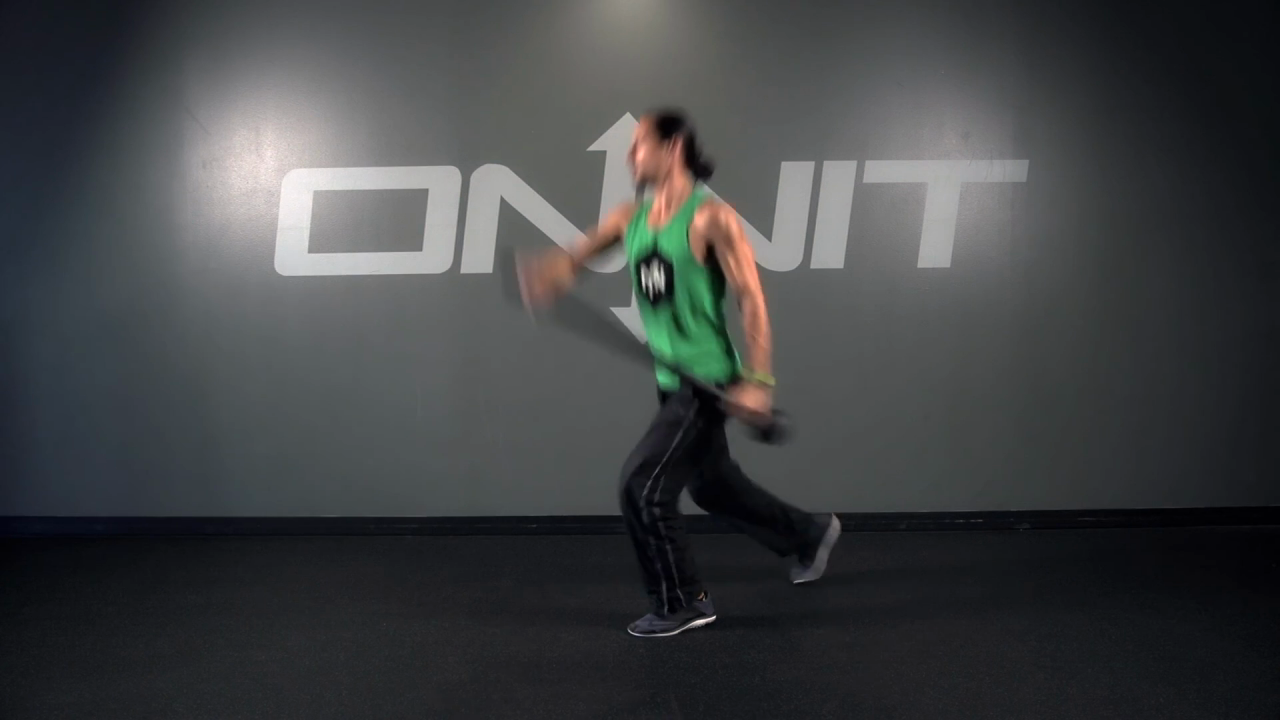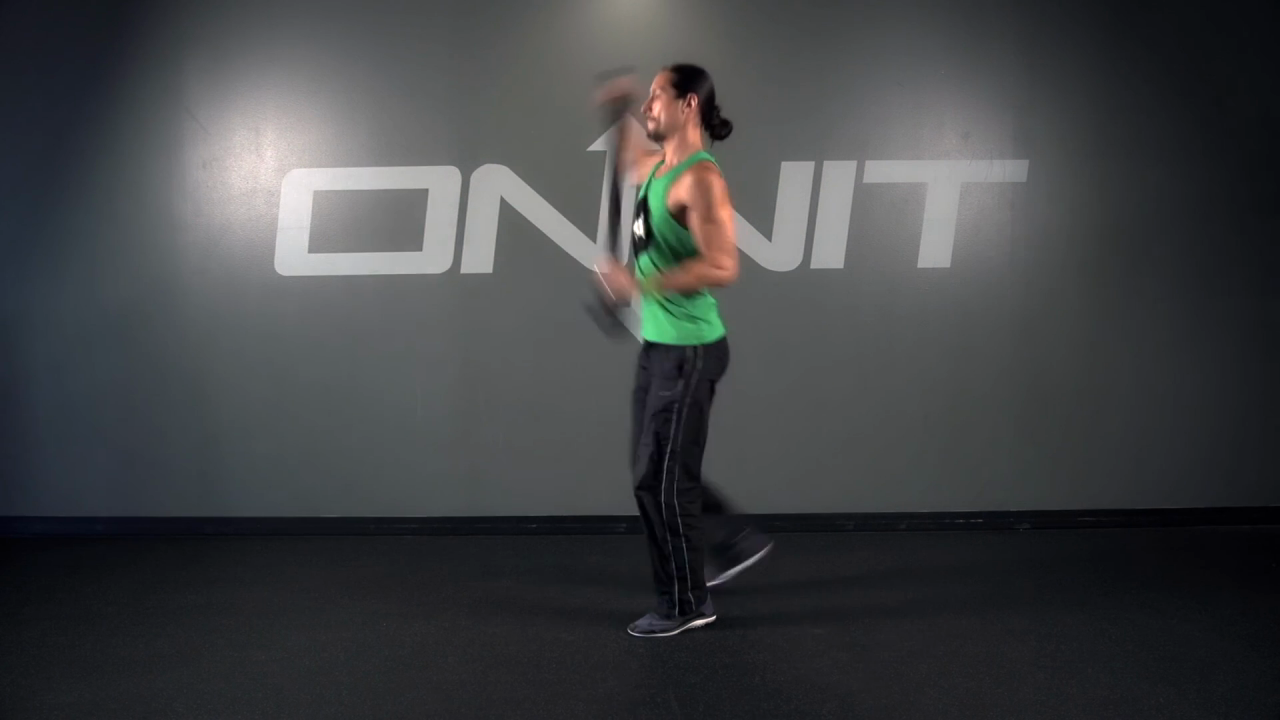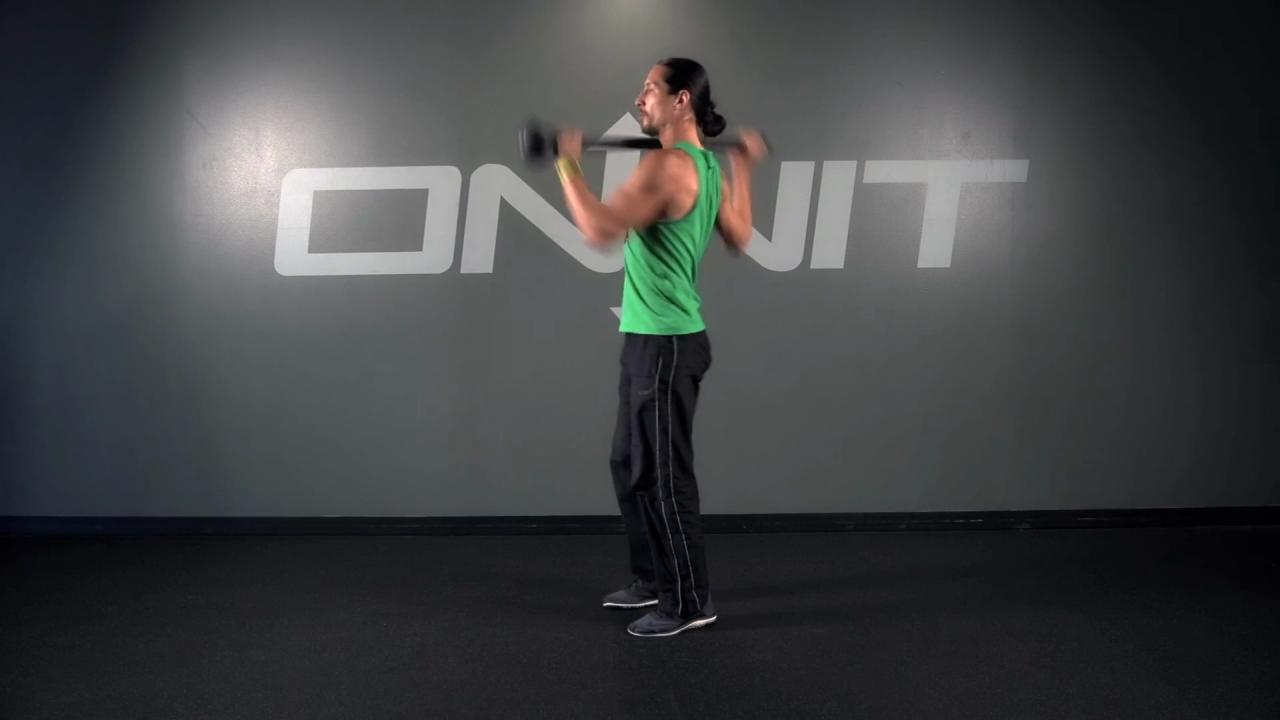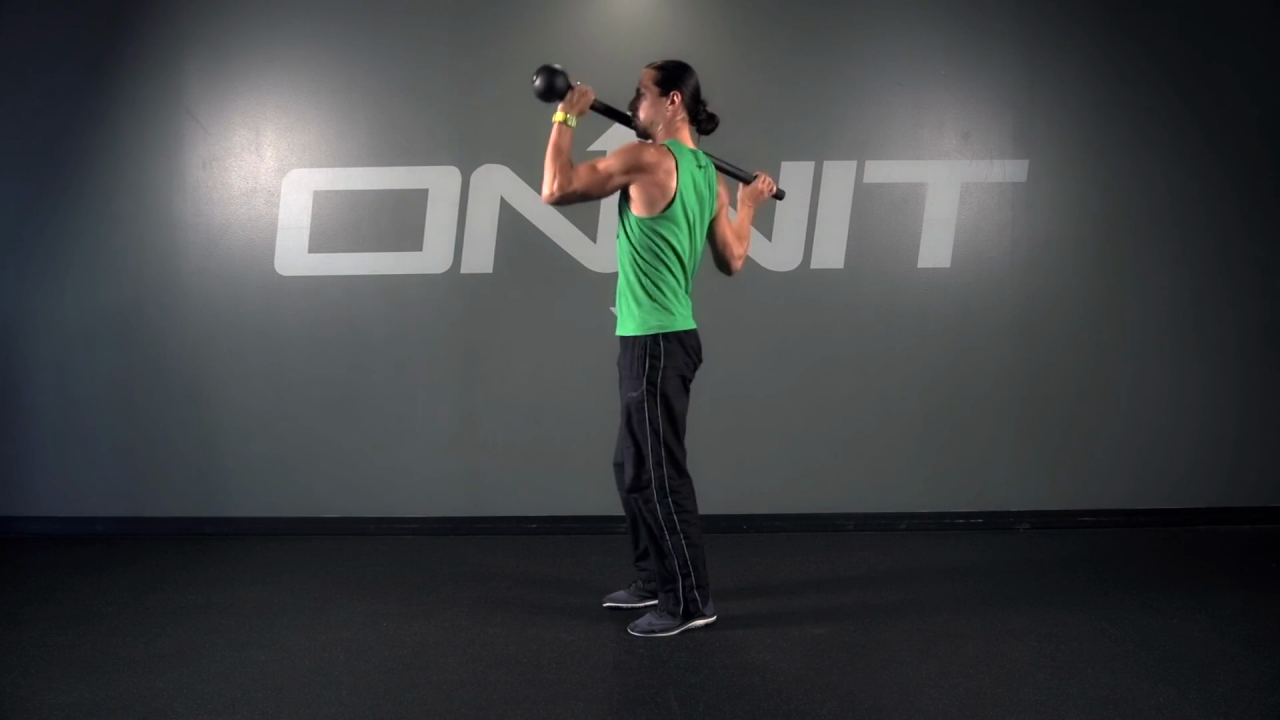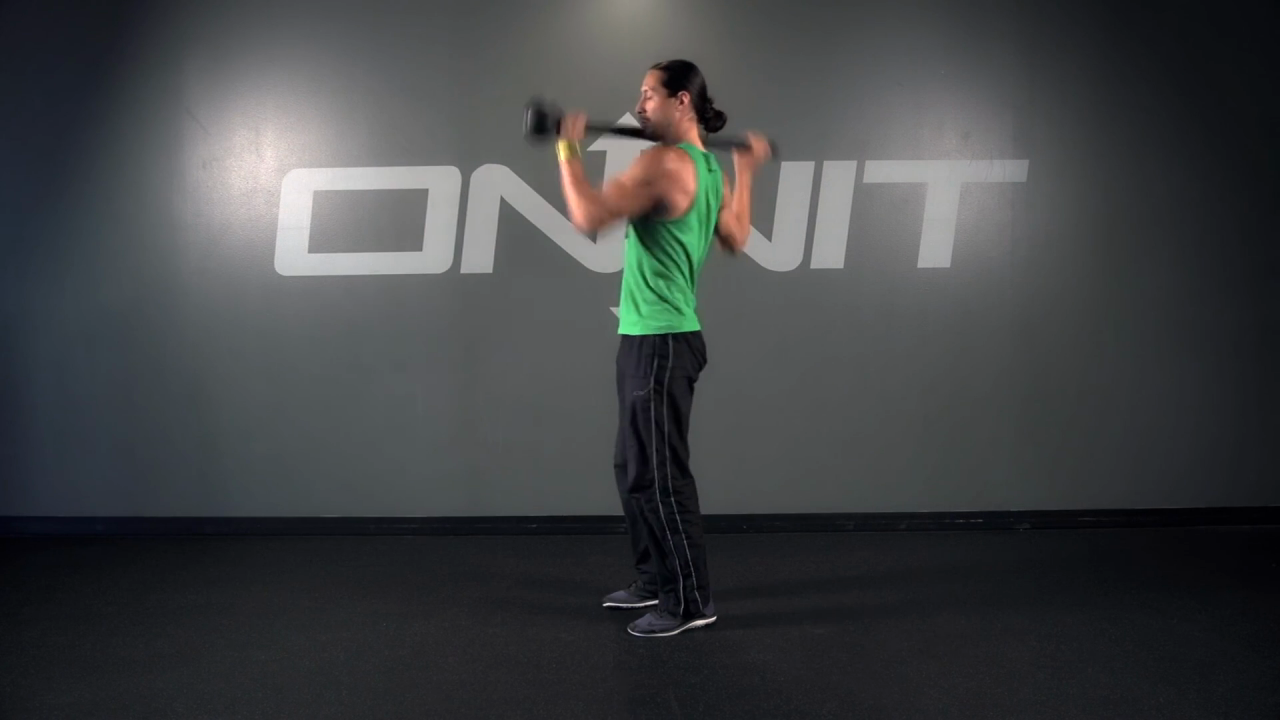
dt=0.2s
person 1, frame 1
left shoulder: (710, 217)
right shoulder: (634, 214)
left elbow: (752, 300)
right elbow: (581, 251)
left wrist: (756, 380)
right wrist: (551, 267)
left hip: (708, 384)
right hip: (672, 383)
left knee: (643, 488)
right knee: (713, 487)
left ankle: (684, 603)
right ankle: (808, 532)
person 1, frame 2
left shoulder: (702, 177)
right shoulder: (660, 164)
left elbow: (720, 265)
right elbow: (634, 164)
left wrist: (642, 282)
right wrist: (624, 113)
left hip: (690, 352)
right hip: (656, 347)
left knee: (660, 480)
right knee: (657, 470)
left ankle: (685, 603)
right ankle: (733, 538)
person 1, frame 3
left shoulder: (666, 166)
right shoulder: (700, 163)
left elbow: (600, 230)
right elbow: (737, 238)
left wrist: (568, 162)
right wrist: (743, 168)
left hip: (667, 345)
right hip: (647, 339)
left knee: (659, 476)
right knee: (629, 466)
left ankle: (689, 602)
right ankle: (654, 578)
person 1, frame 4
left shoulder: (648, 158)
right shoulder: (707, 175)
left elbow: (555, 189)
right elbow: (732, 261)
left wrist: (564, 118)
right wrist: (749, 203)
left hip: (655, 342)
right hip: (654, 338)
left knee: (657, 475)
right knee: (634, 470)
left ankle: (690, 601)
right ankle: (656, 578)
person 1, frame 5
left shoulder: (664, 163)
right shoulder: (709, 170)
left elbow: (588, 216)
right elbow: (735, 239)
left wrist: (568, 145)
right wrist: (746, 169)
left hip: (660, 343)
right hip: (651, 339)
left knee: (659, 475)
right knee: (634, 470)
left ankle: (691, 600)
right ankle: (657, 578)
